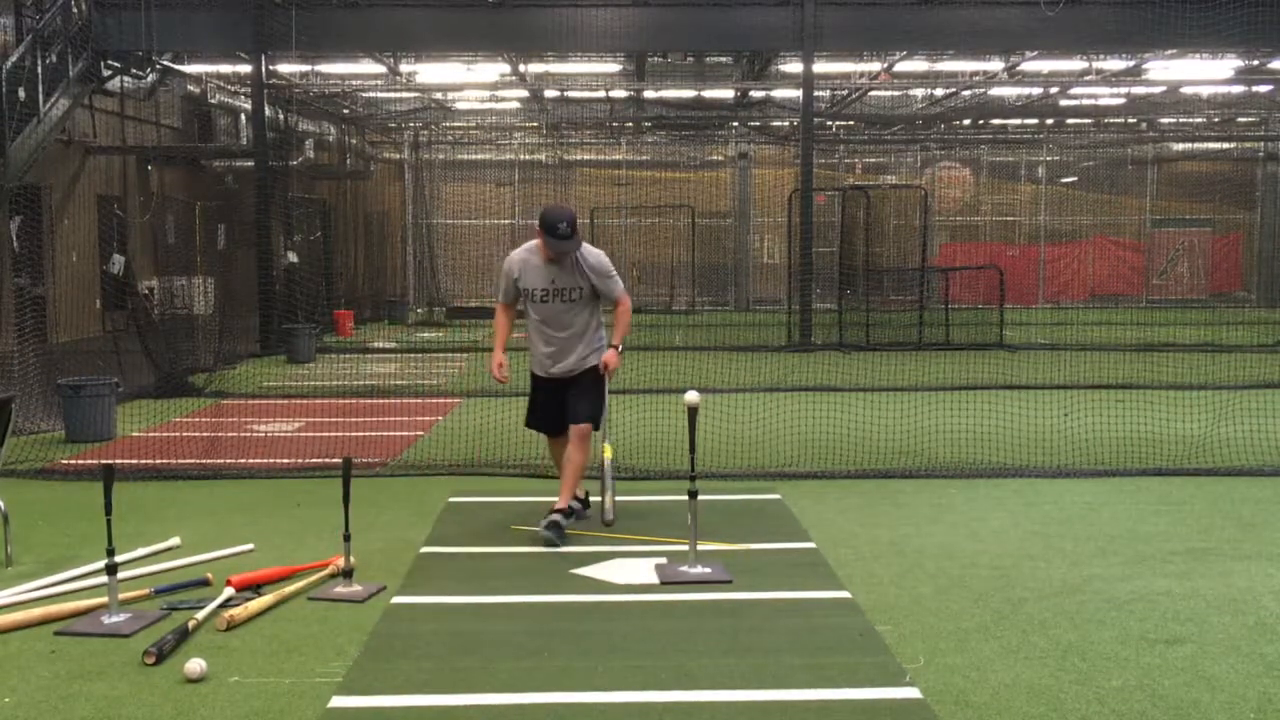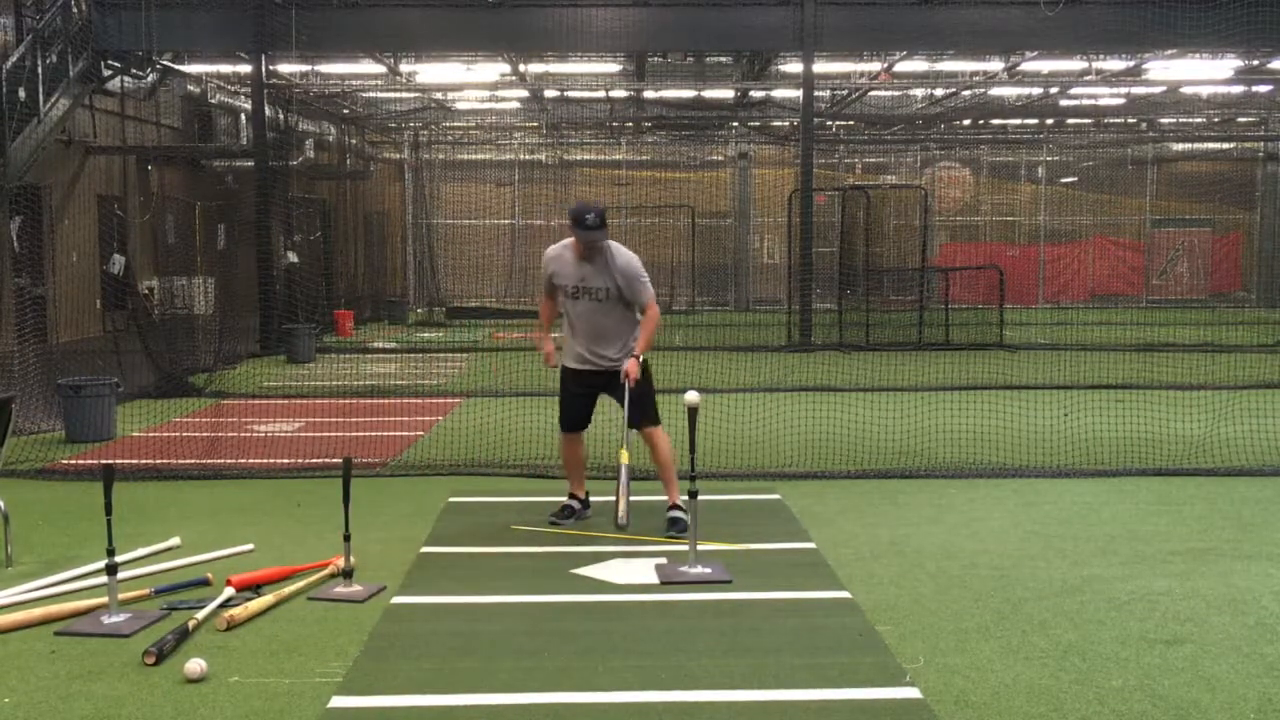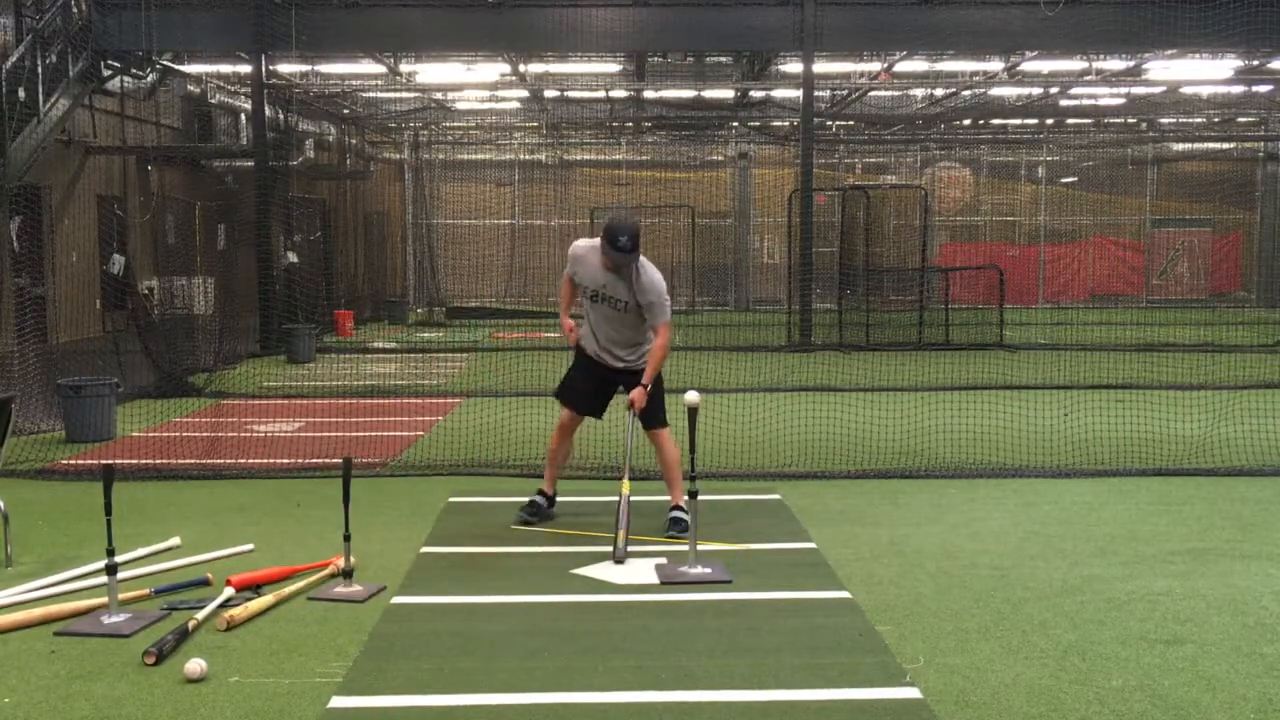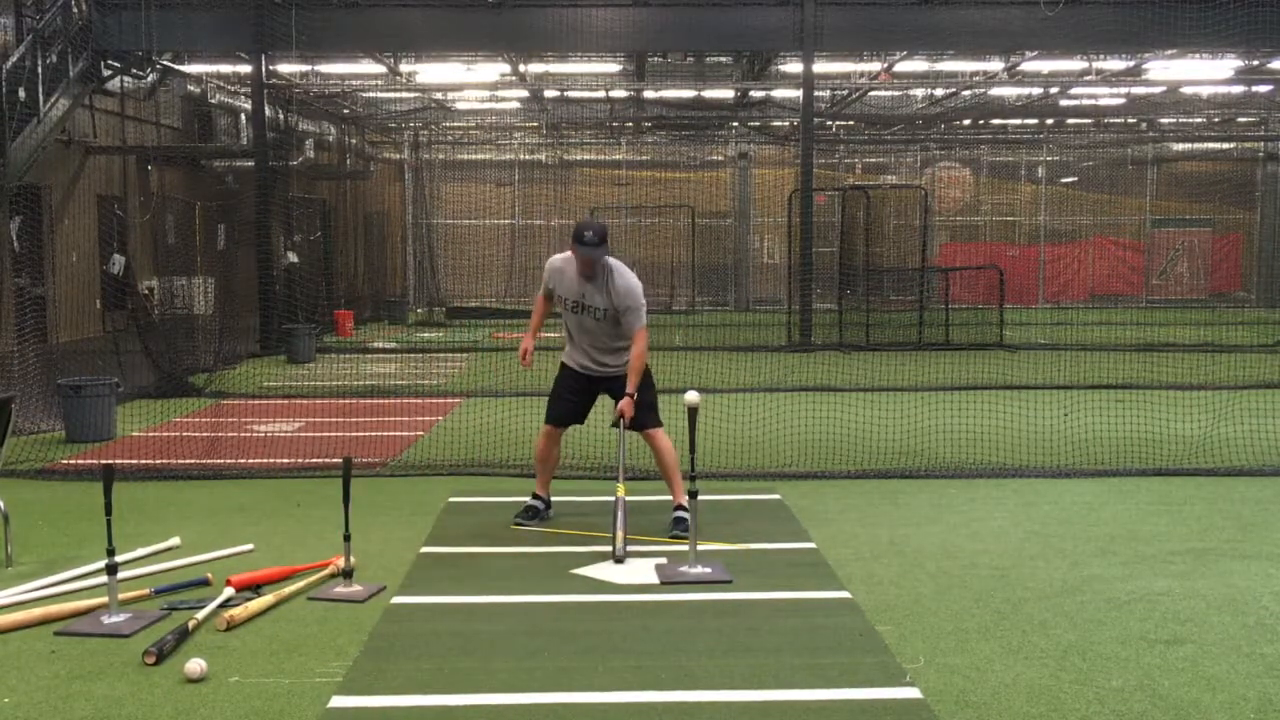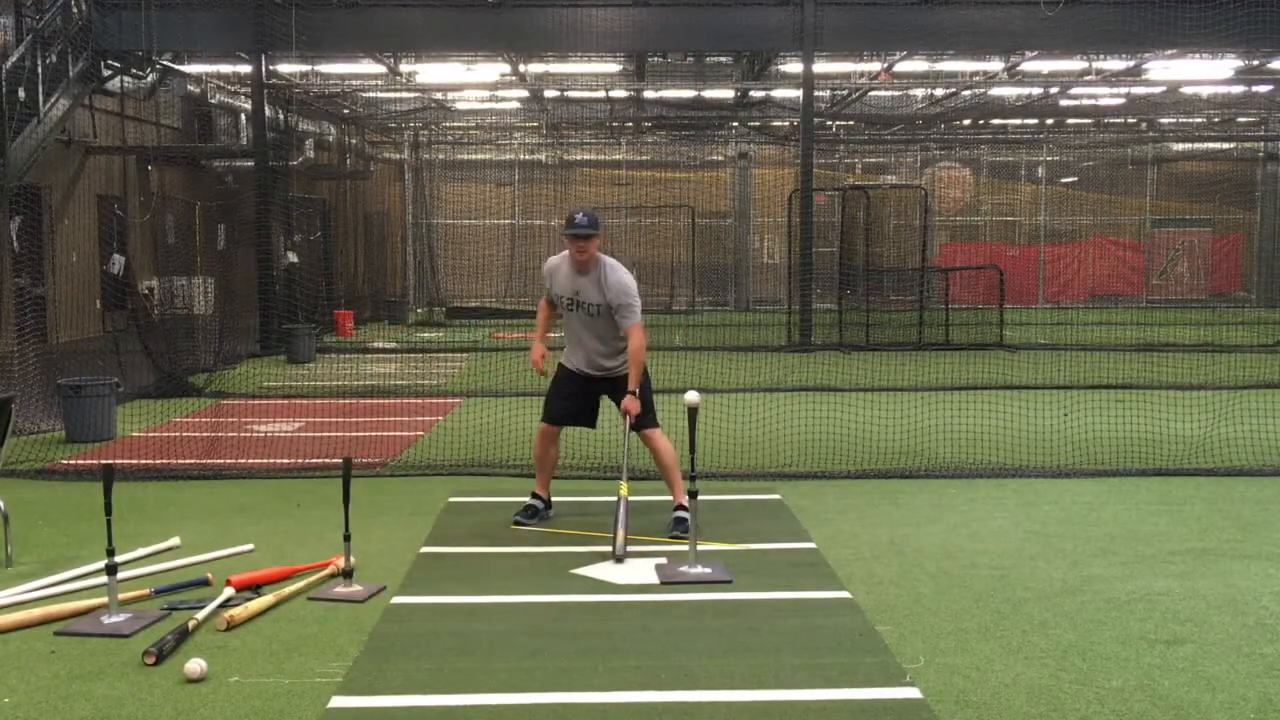
dt=0.4s
person 1, frame 1
left shoulder: (593, 260)
right shoulder: (517, 262)
left elbow: (623, 303)
right elbow: (506, 307)
left wrist: (614, 346)
right wrist: (499, 351)
left hip: (587, 362)
right hip: (544, 366)
left knee: (580, 432)
right knee: (554, 436)
left ankle: (558, 512)
right ankle: (577, 497)
person 1, frame 2
left shoulder: (625, 262)
right shoulder: (554, 258)
left elbow: (651, 311)
left wrist: (637, 356)
right wrist: (545, 339)
left hip: (624, 360)
right hip: (578, 360)
left knee: (650, 429)
right knee: (570, 431)
left ankle: (675, 505)
right ankle: (578, 497)
person 1, frame 3
left shoulder: (650, 280)
right shoulder: (580, 252)
left elbow: (663, 336)
left wrist: (644, 385)
right wrist: (564, 315)
left hip: (638, 361)
right hip: (592, 353)
left knee: (658, 430)
right knee: (566, 421)
left ankle: (678, 506)
right ankle: (546, 495)
person 1, frame 4
left shoulder: (626, 283)
right shoulder: (556, 266)
left elbow: (639, 341)
right elbow: (545, 296)
left wrist: (630, 394)
right wrist: (530, 336)
left hip: (624, 367)
right hip: (577, 364)
left knee: (652, 431)
right knee: (551, 429)
left ankle: (681, 506)
right ankle: (540, 499)
person 1, frame 5
left shoulder: (618, 280)
right shoulder: (553, 268)
left elbow: (636, 337)
left wrist: (632, 392)
right wrist: (538, 340)
left hip: (621, 369)
right hip: (575, 366)
left knee: (650, 432)
right knee: (547, 429)
left ankle: (681, 506)
right ankle: (541, 499)
